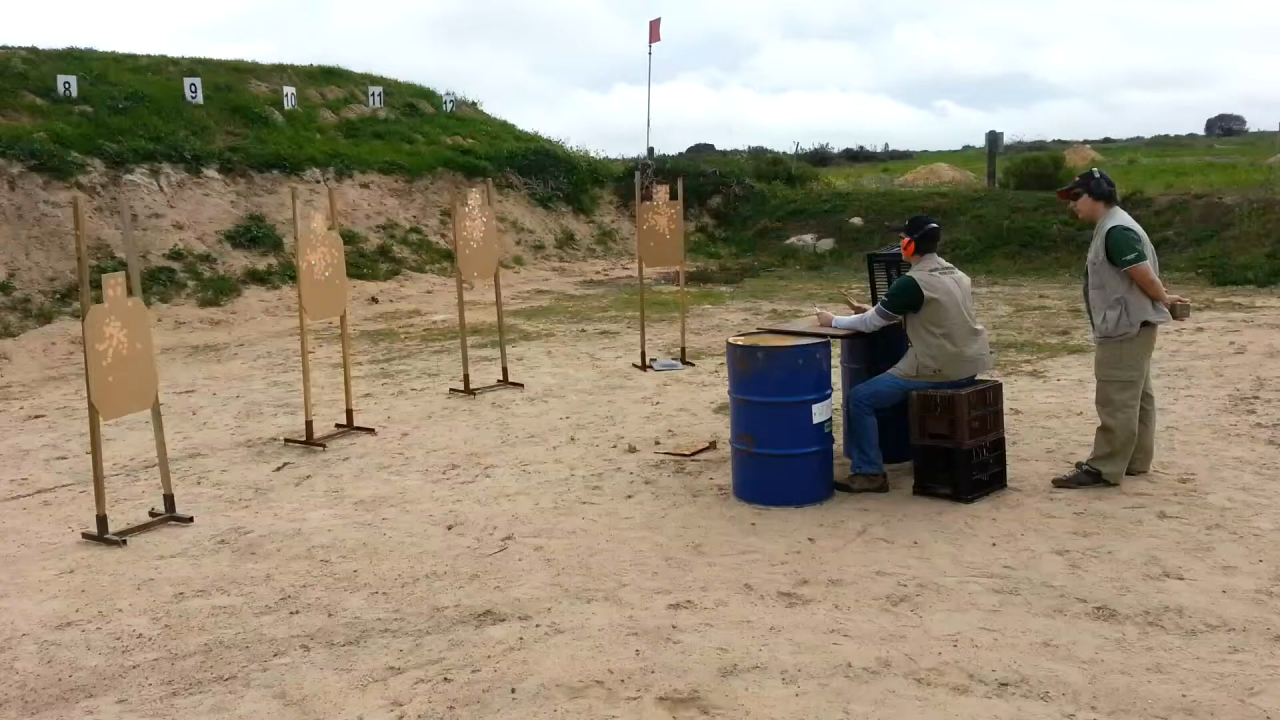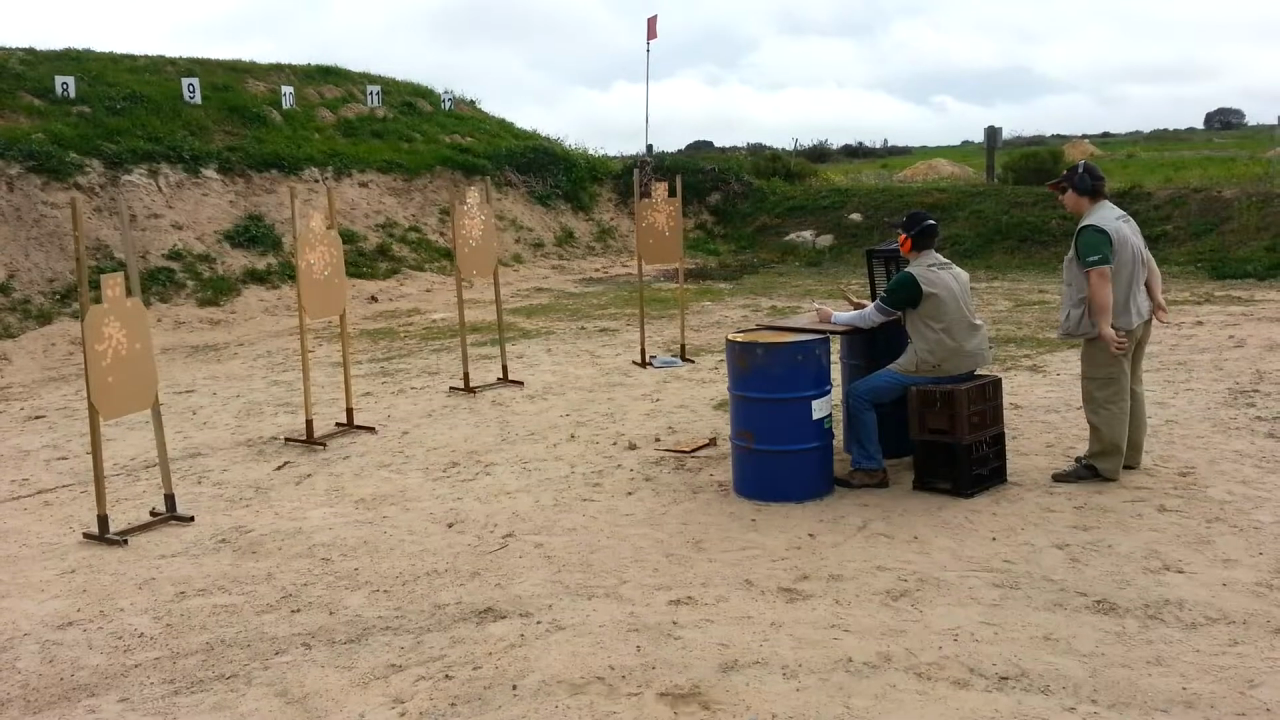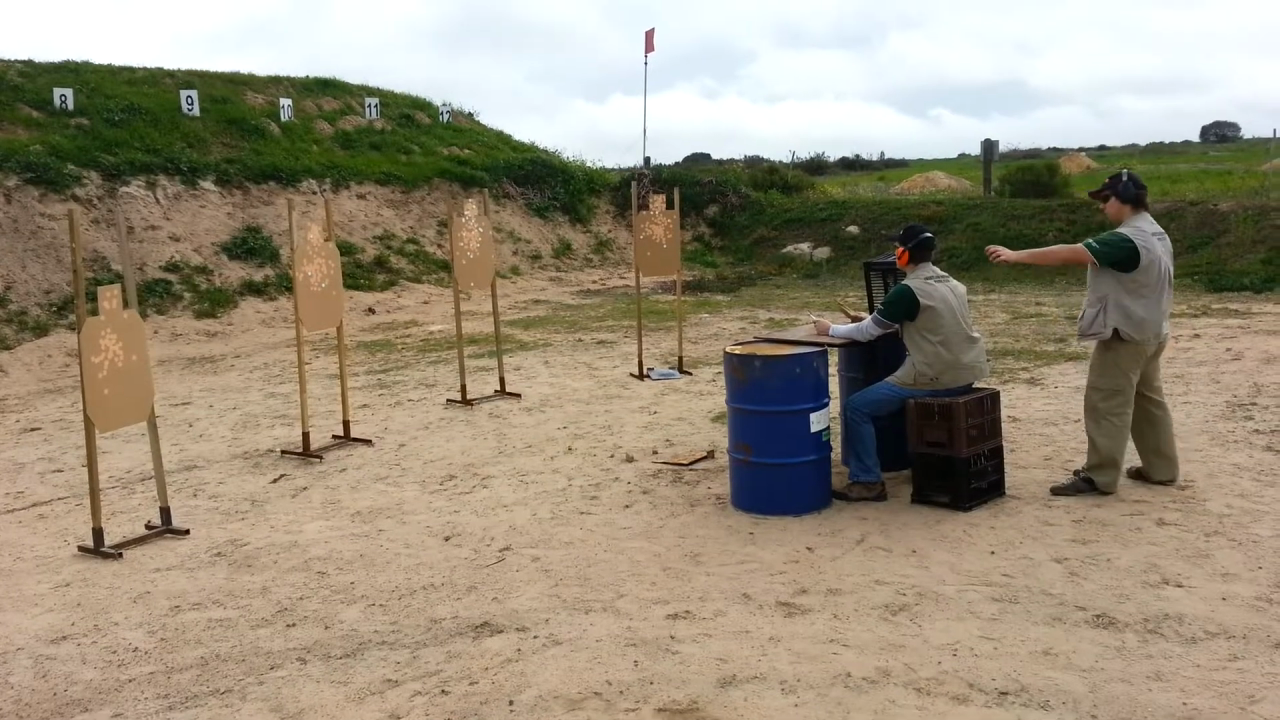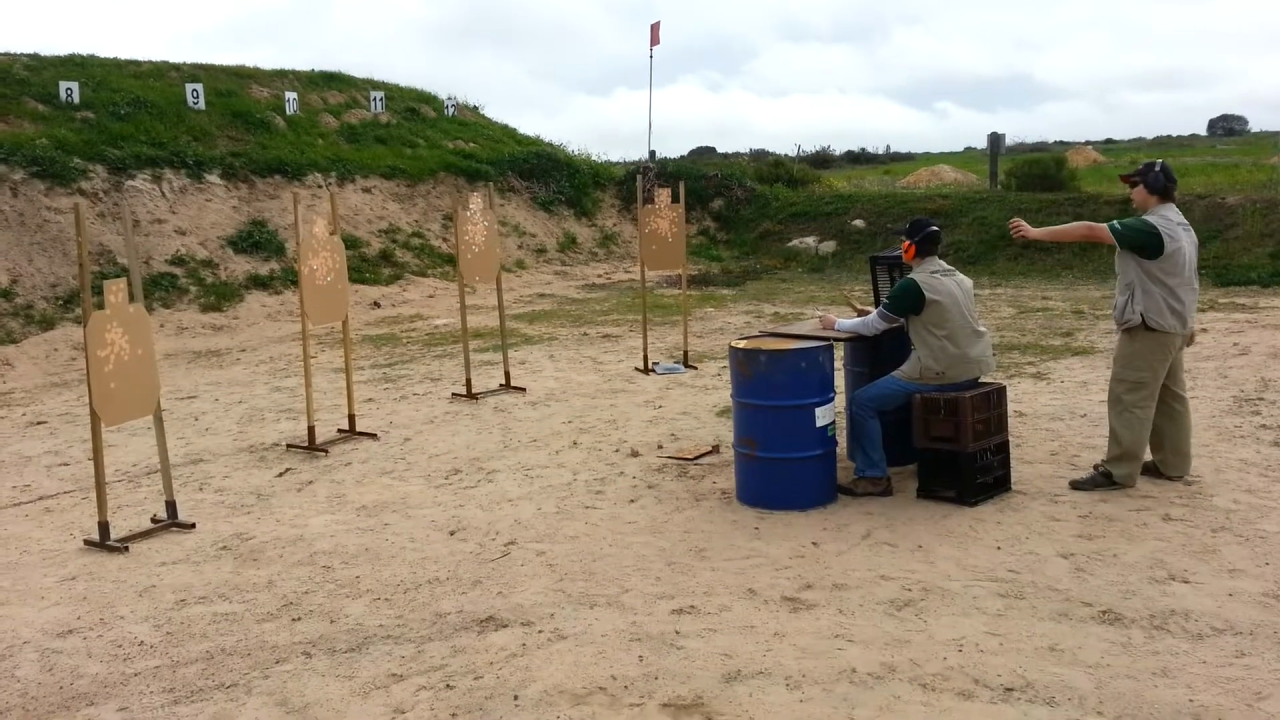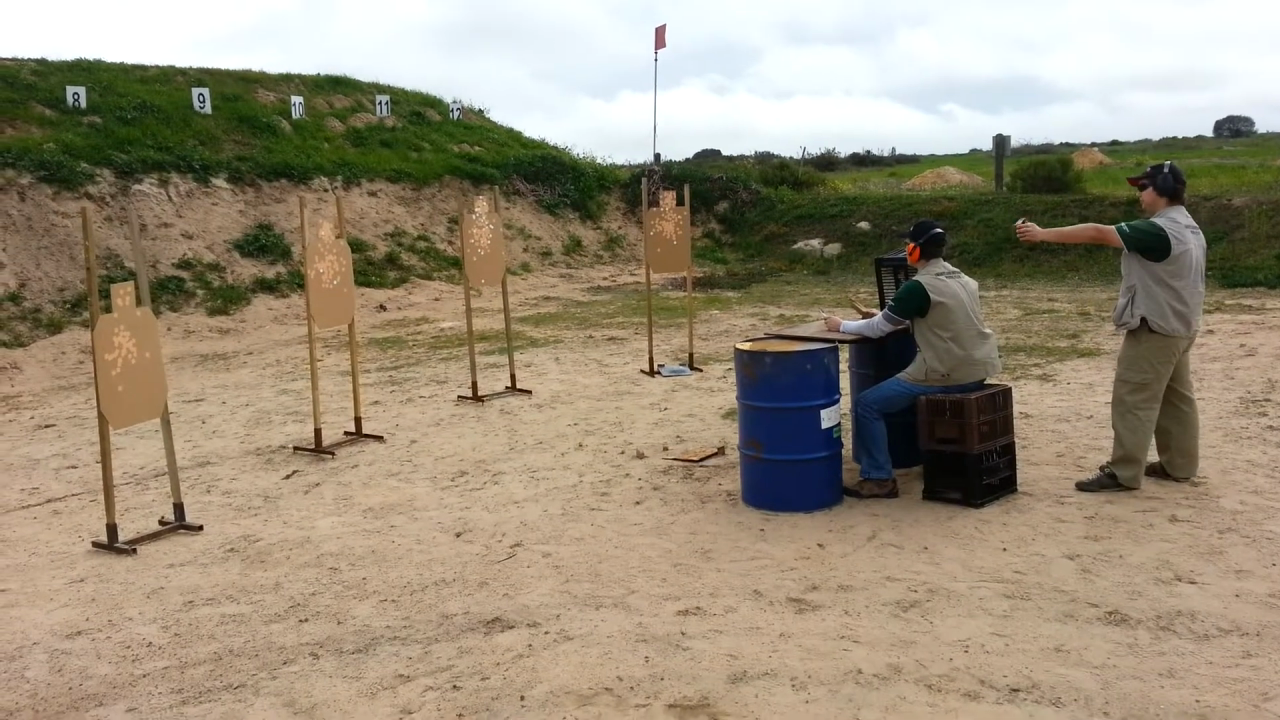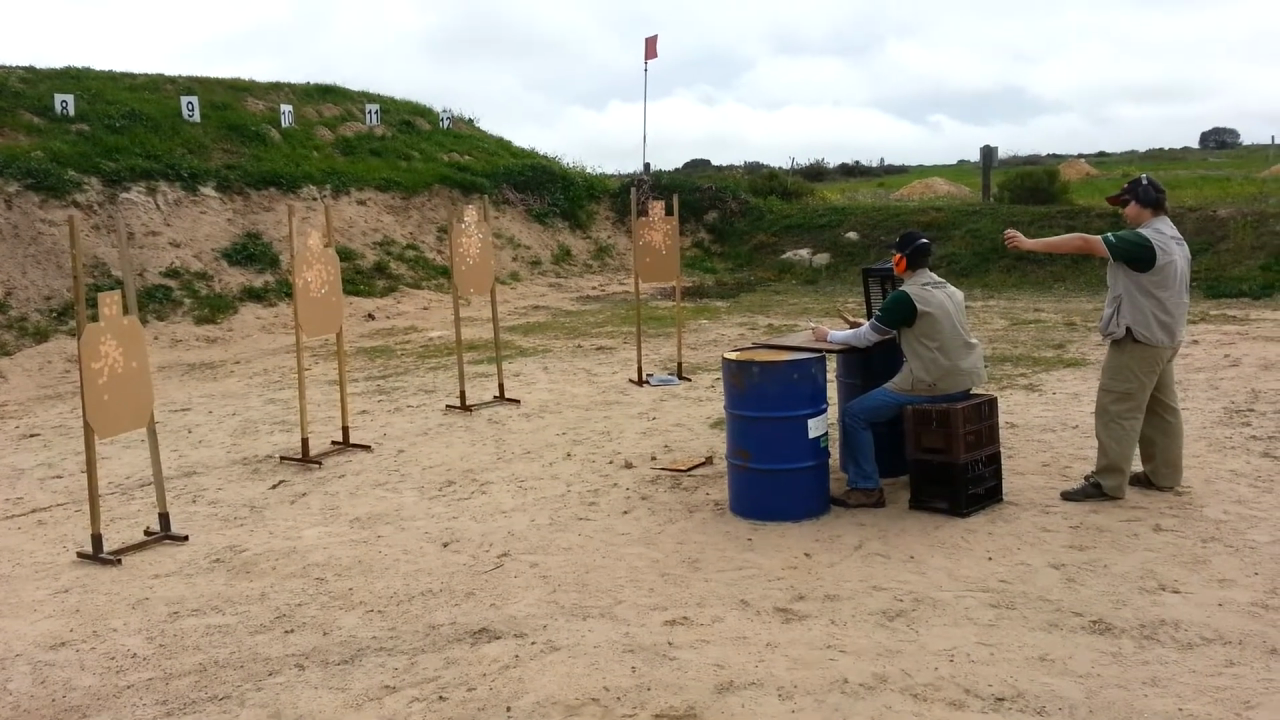
dt=0.5s
person 1, frame 1
left shoulder: (1116, 231)
right shoulder: (1110, 228)
left elbow: (1144, 276)
right elbow: (1142, 275)
left wrist: (1164, 299)
right wrist: (1165, 300)
left hip: (1126, 326)
right hip: (1126, 325)
left knee: (1116, 399)
right knee: (1136, 395)
left ankle: (1104, 468)
right ankle: (1135, 460)
person 1, frame 2
left shoulder: (1092, 229)
right shoulder: (1121, 218)
left elbow: (1100, 280)
right elbow: (1149, 264)
left wrist: (1104, 326)
right wrist: (1156, 298)
left hip: (1112, 326)
right hip: (1133, 319)
left knee: (1105, 394)
right knee: (1127, 389)
left ankle: (1102, 463)
right ankle: (1127, 454)
person 1, frame 3
left shoulder: (1125, 240)
right shoulder: (1156, 234)
left elbow: (1070, 254)
left wrist: (1016, 255)
left hip: (1125, 335)
right hip: (1151, 332)
left knee: (1107, 406)
right knee: (1148, 401)
left ankle: (1098, 477)
right ankle: (1162, 467)
person 1, frame 4
left shoulder: (1150, 227)
right shoulder: (1180, 226)
left elbow: (1090, 231)
left wrist: (1036, 233)
right wrist: (1186, 325)
left hip: (1150, 327)
right hip: (1172, 325)
left knee: (1130, 398)
right knee: (1169, 395)
left ankle: (1119, 470)
right ankle: (1172, 462)
person 1, frame 5
left shoulder: (1158, 230)
right shoulder: (1189, 228)
left elbow: (1097, 234)
left wrist: (1043, 234)
left hip: (1154, 329)
right hip: (1179, 327)
left knee: (1134, 400)
right knee: (1177, 397)
left ankle: (1123, 473)
right ankle: (1179, 464)
person 1, frame 6
left shoulder: (1144, 240)
right shoulder: (1173, 239)
left elbow: (1083, 243)
left wrist: (1029, 244)
left hip: (1139, 340)
right hip: (1162, 338)
left knee: (1118, 410)
right knee: (1160, 407)
left ankle: (1108, 482)
right ankle: (1163, 474)
person 2, frame 1
left shoulder: (912, 283)
right shoulder: (956, 275)
left elbow: (871, 324)
left wrist: (833, 320)
right wrist: (876, 312)
left hip: (938, 370)
right hip: (969, 366)
left knee: (859, 399)
left ankle: (870, 474)
person 2, frame 2
left shoulder: (910, 278)
right shoulder: (953, 271)
left elbow: (870, 320)
left wrist: (833, 316)
right wrist: (877, 307)
left hip: (937, 365)
right hip: (968, 361)
left knee: (858, 395)
left ankle: (870, 469)
person 2, frame 3
left shoulder: (907, 291)
right shoulder: (951, 284)
left elbow: (868, 333)
left wrist: (831, 329)
right wrist: (874, 320)
left hip: (934, 378)
right hip: (966, 374)
left knee: (856, 407)
left ankle: (868, 482)
person 2, frame 4
left shoulder: (912, 284)
right shoulder: (958, 278)
left elbow: (873, 327)
left wrist: (836, 323)
right wrist: (879, 314)
left hip: (940, 373)
right hip: (972, 369)
left knee: (862, 402)
left ankle: (874, 477)
person 2, frame 5
left shoulder: (918, 287)
right shoulder: (962, 279)
left elbow: (879, 329)
left wrist: (842, 325)
right wrist: (885, 316)
left hip: (946, 374)
right hip: (978, 370)
left knee: (867, 404)
left ankle: (879, 479)
person 2, frame 6
left shoulder: (905, 296)
right shoulder: (948, 289)
left elbow: (866, 338)
left wrist: (829, 335)
right wrist: (872, 326)
left hip: (933, 385)
right hip: (964, 380)
left knee: (854, 414)
left ankle: (866, 488)
